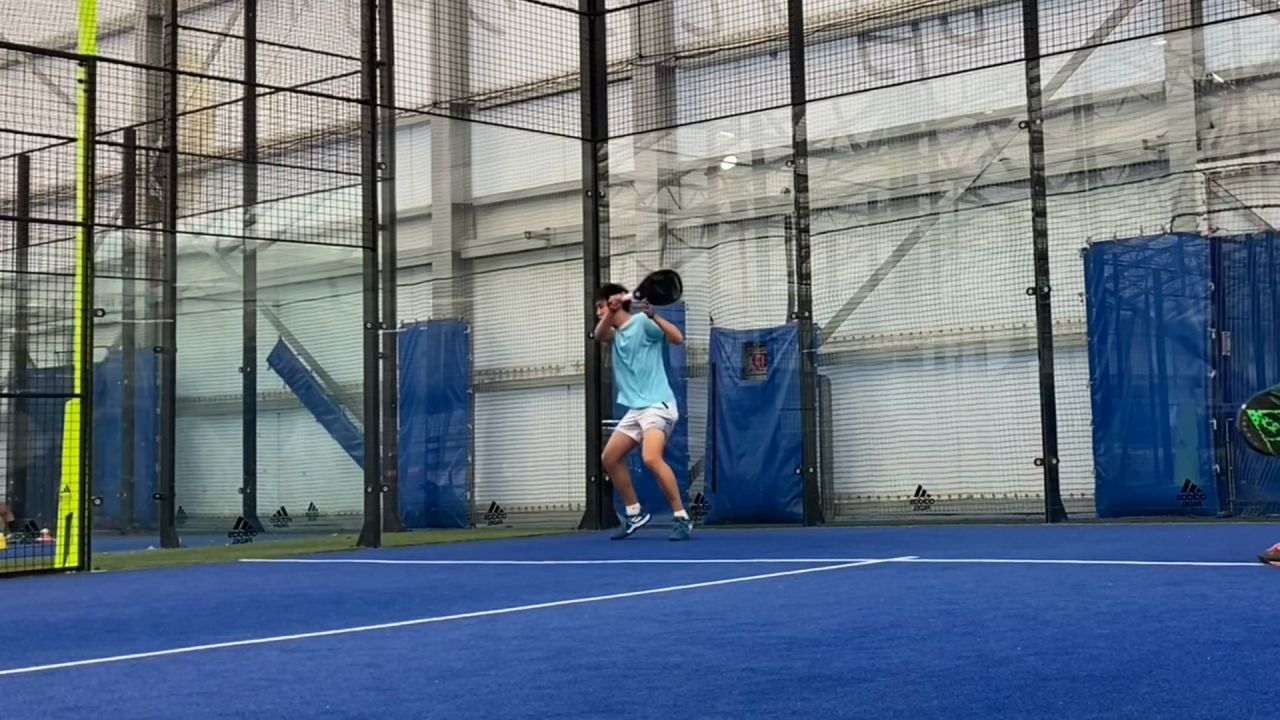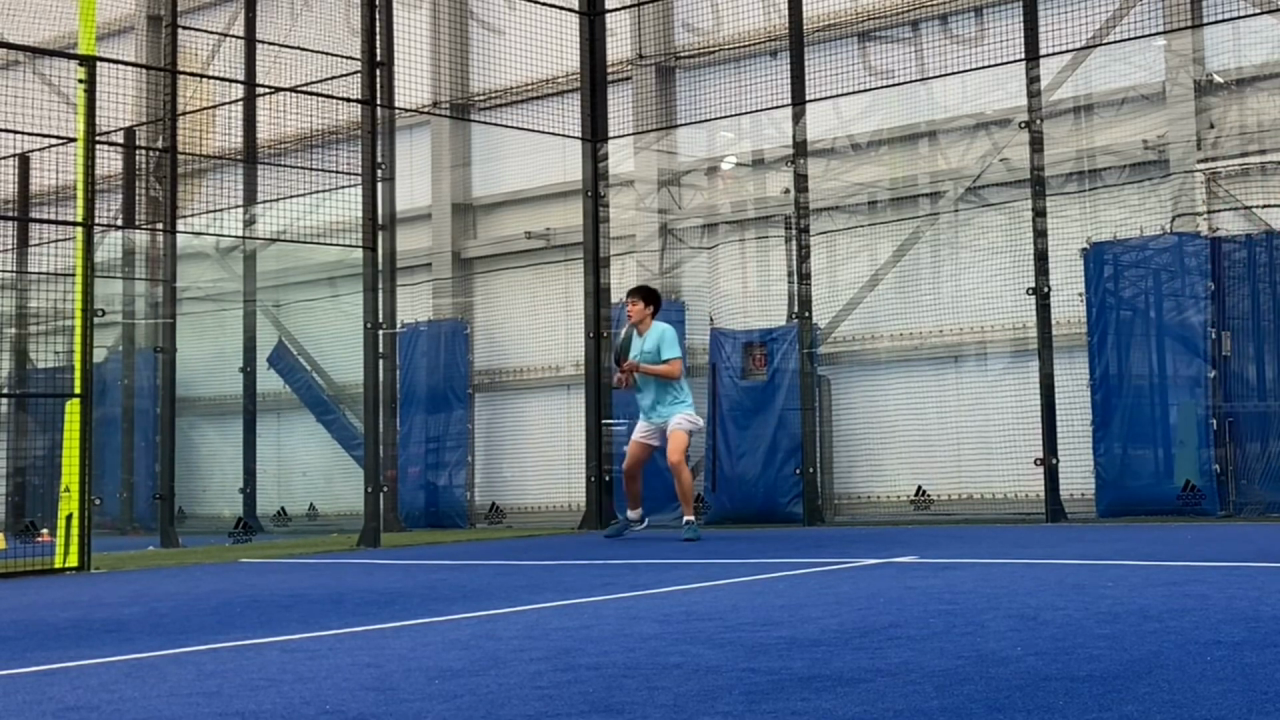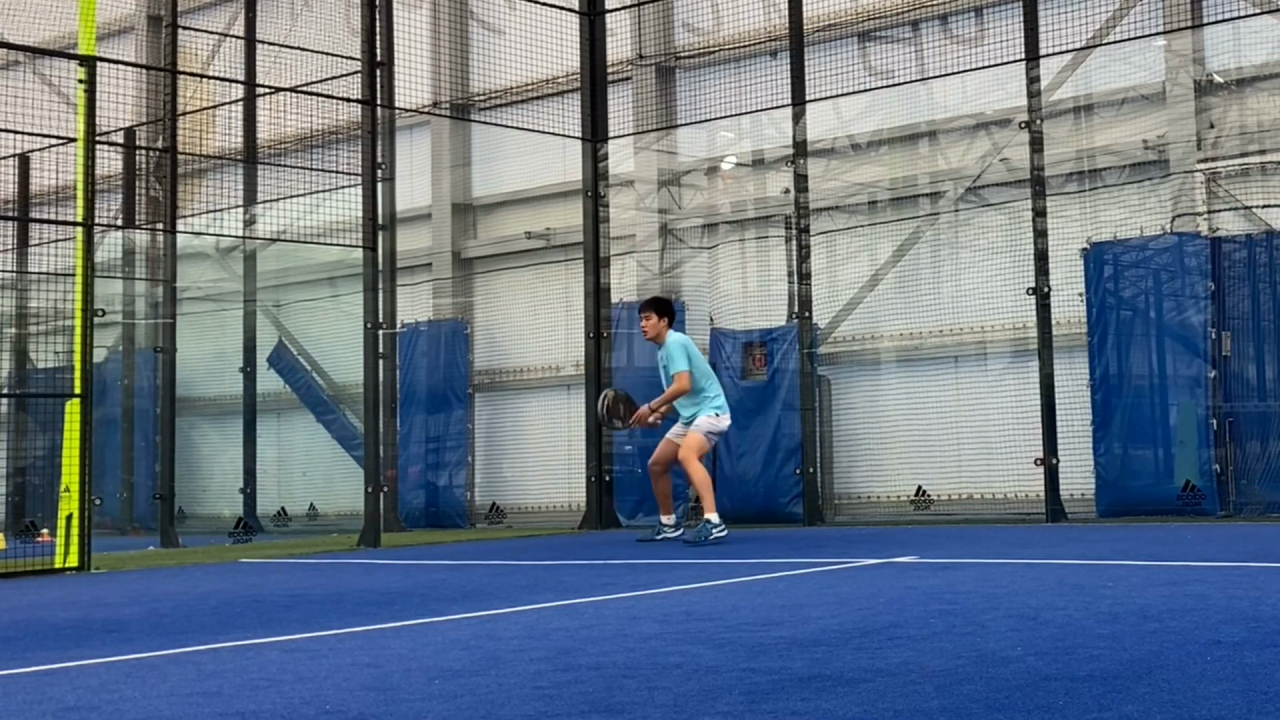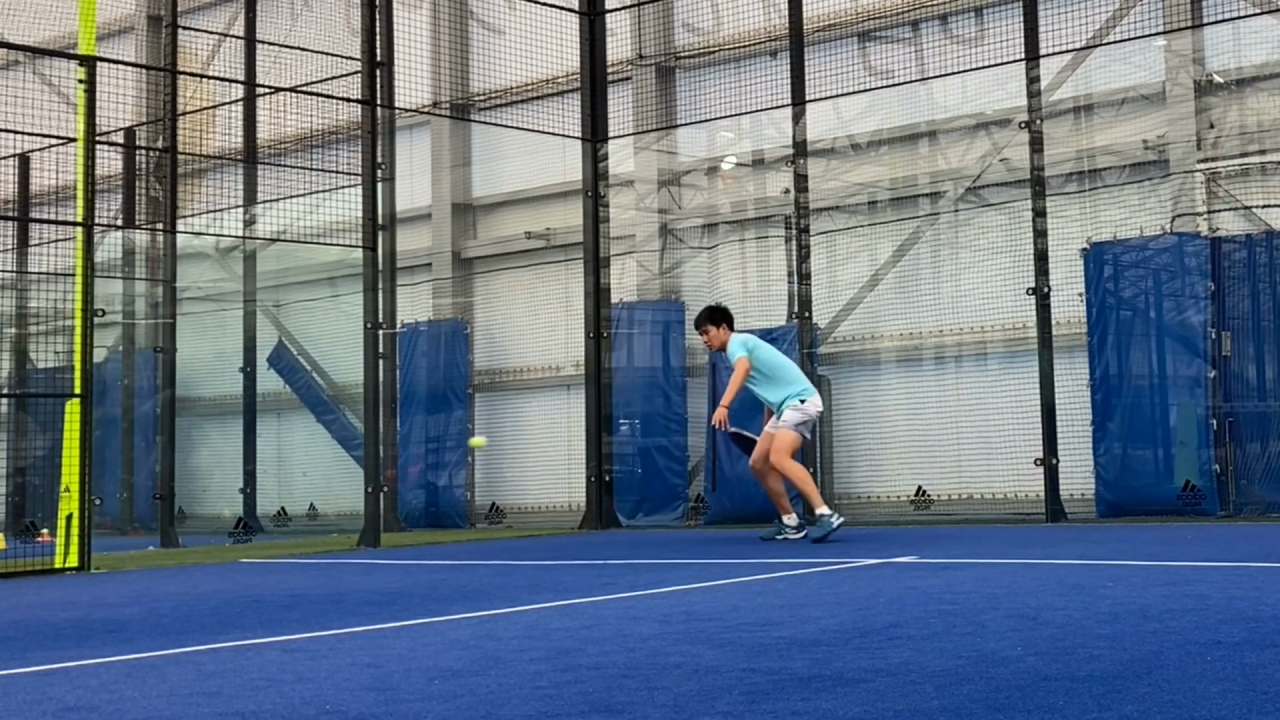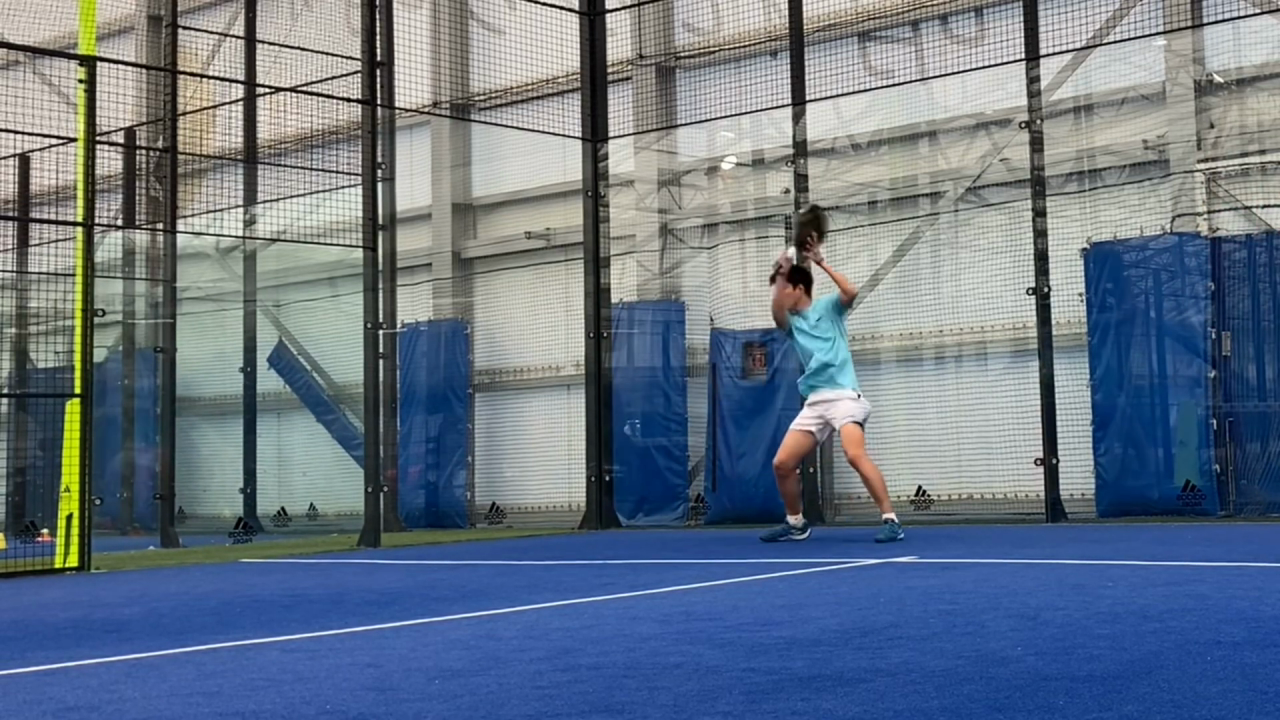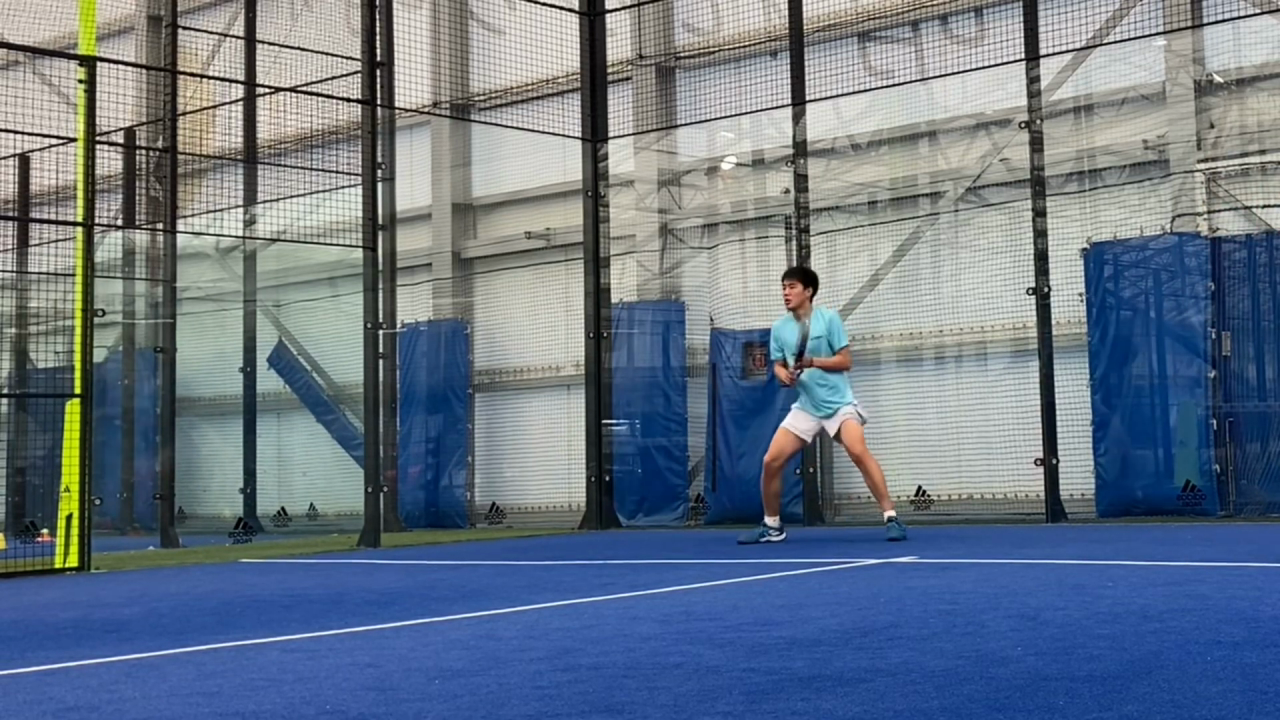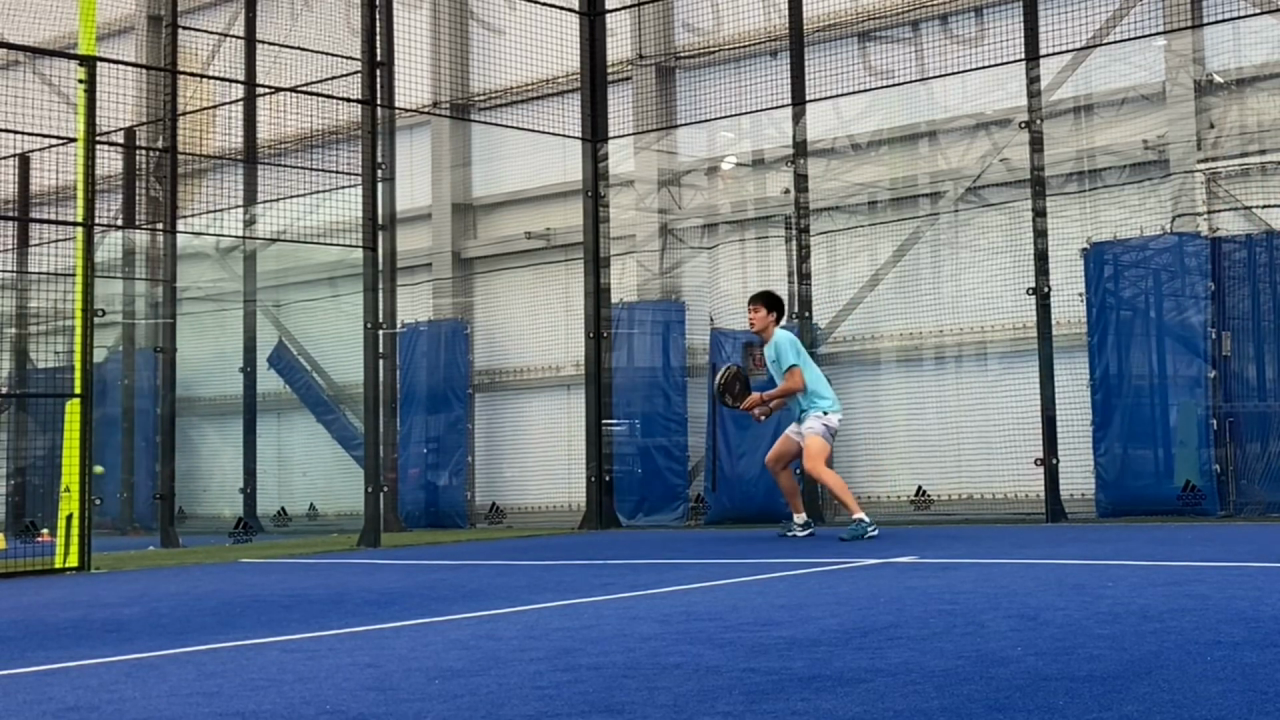
dt=0.4s
person 1, frame 1
left shoulder: (642, 322)
right shoulder: (613, 332)
left elbow: (678, 338)
right elbow: (600, 336)
left wrist: (653, 316)
right wrist: (609, 314)
left hip: (658, 406)
right hip: (635, 409)
left knee: (651, 457)
right knee: (609, 458)
left ankle: (681, 517)
right ankle: (635, 513)
person 1, frame 2
left shoulder: (665, 331)
right shoulder: (630, 339)
left elbow: (675, 371)
right elbow: (632, 379)
left wrist: (639, 367)
right wrist: (623, 378)
left hip: (678, 409)
right hip: (649, 415)
left knee: (675, 459)
right knee: (630, 468)
left ankle: (690, 520)
right ankle: (634, 517)
person 1, frame 3
left shoulder: (675, 343)
right shoulder: (661, 348)
left elbow: (684, 385)
left wrist: (651, 407)
right wrist: (661, 413)
left hip: (711, 412)
right hip: (690, 416)
left knee: (687, 457)
right knee: (656, 465)
left ankle: (712, 522)
right ankle: (669, 525)
person 1, frame 4
left shoulder: (737, 343)
right shoulder: (744, 346)
left elbow: (741, 371)
left wrist: (723, 406)
right wrist: (768, 427)
left hip: (801, 401)
right hip: (788, 406)
left knee: (779, 460)
right knee: (758, 463)
left ankle: (826, 515)
right ankle: (790, 523)
person 1, frame 5
left shoulder: (828, 307)
right shoulder: (791, 322)
left elbow: (851, 292)
right elbow: (778, 316)
left wrist: (820, 262)
right wrist: (779, 276)
left hip: (844, 396)
right hip: (815, 403)
left knee: (855, 453)
right knee: (781, 464)
left ankle: (890, 519)
right ankle: (795, 524)
person 1, frame 6
left shoulder: (829, 318)
right shoulder: (779, 327)
left elbow: (845, 362)
right elbow: (778, 366)
left wrist: (811, 362)
right wrist: (784, 375)
left hip: (840, 405)
right hip: (806, 408)
left knee: (859, 452)
right knee: (771, 462)
left ankle: (891, 517)
right ankle: (771, 526)
person 1, frame 7
left shoulder: (783, 340)
right shoulder: (769, 348)
left elbow: (797, 384)
left wrist: (763, 398)
right wrist: (768, 408)
left hip: (821, 410)
right hip: (805, 414)
left knee: (813, 466)
right knee: (774, 462)
left ankle: (862, 520)
right ankle: (800, 522)
